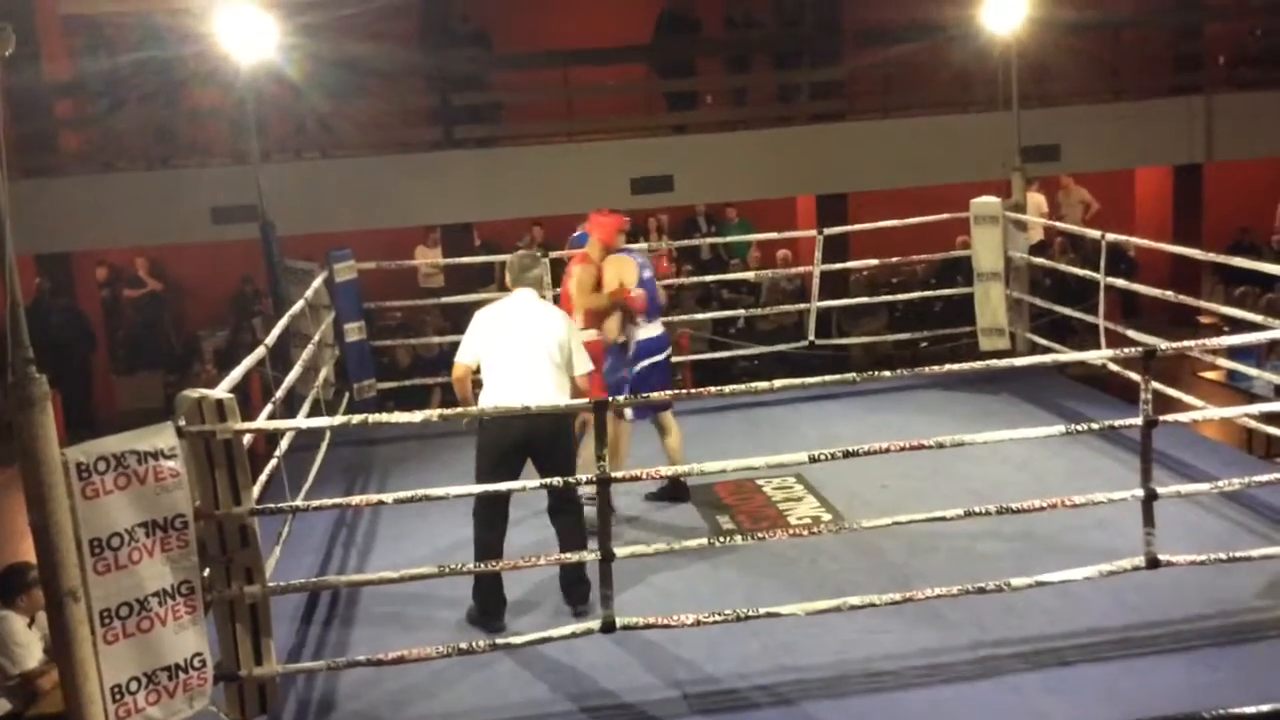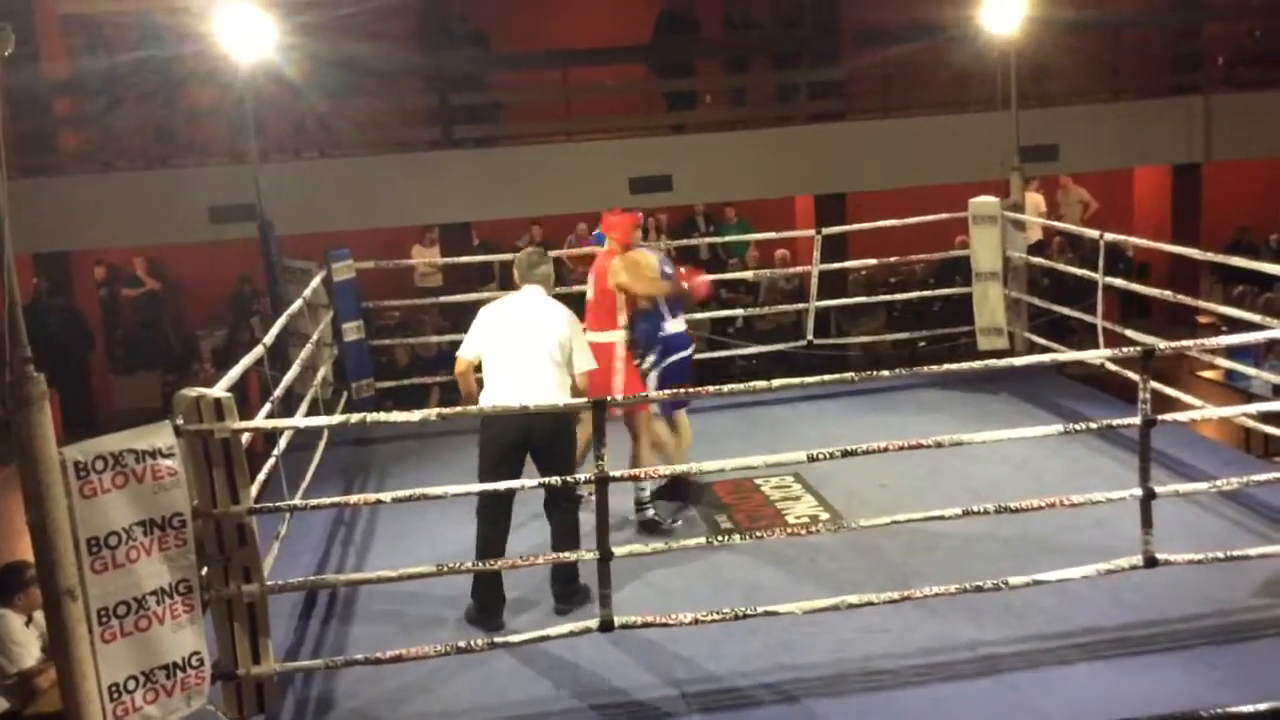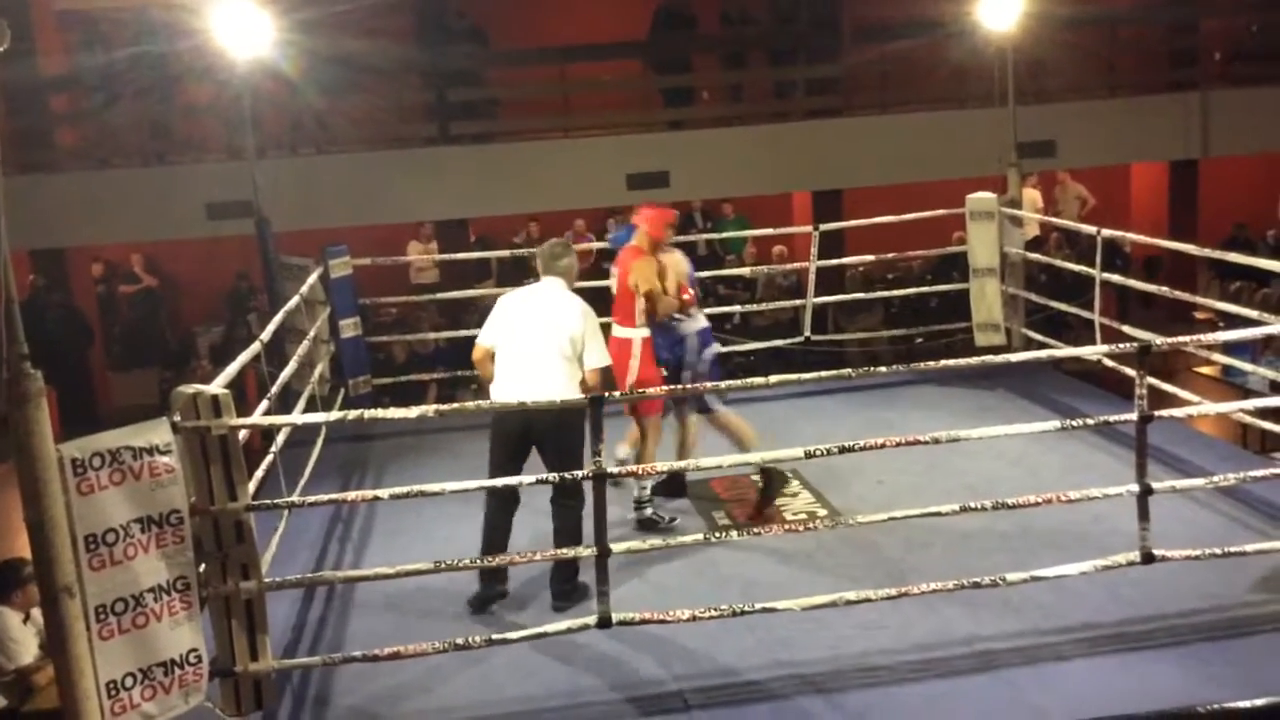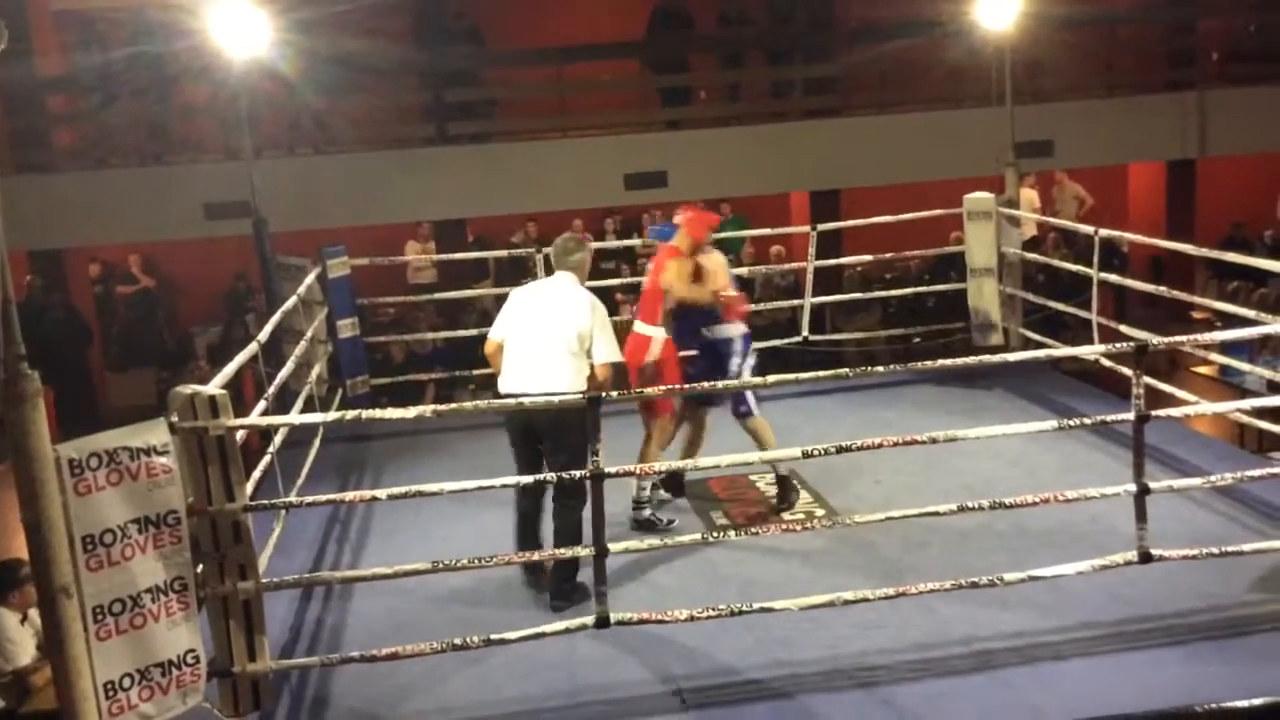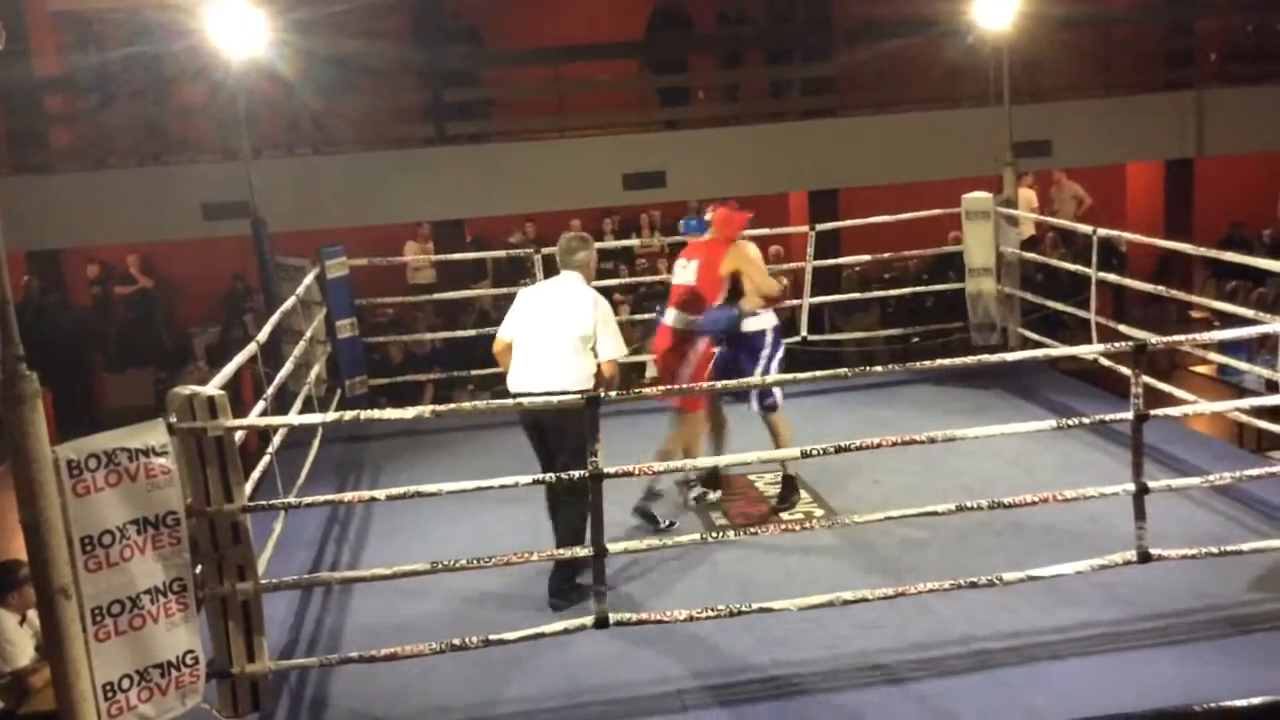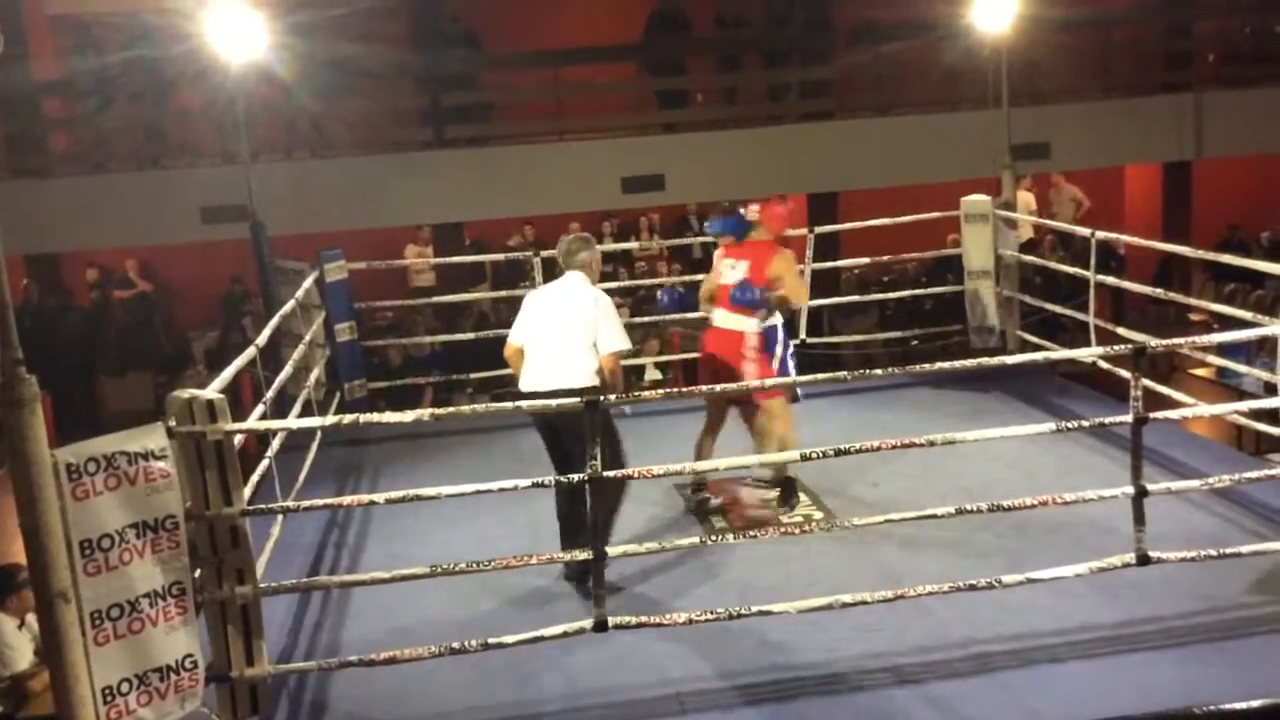
dt=0.2s
person 1, frame 1
left shoulder: (486, 315)
right shoulder: (558, 317)
left elbow: (459, 375)
right elbow: (583, 383)
left wrist: (471, 408)
left hip: (500, 419)
right hip: (552, 417)
left knee: (490, 513)
right knee: (565, 506)
left ankle: (489, 609)
right ankle: (577, 595)
person 1, frame 2
left shoulder: (492, 310)
right shoulder: (563, 315)
left elbow: (462, 369)
right elbow: (582, 382)
left wrist: (477, 401)
left hip: (500, 415)
right hip: (552, 414)
left knee: (493, 511)
right knee: (562, 502)
left ankle: (487, 607)
right ankle: (566, 591)
person 1, frame 3
left shoulder: (509, 300)
right shoulder: (579, 308)
left elbow: (479, 356)
right elbow: (593, 379)
right wrist: (581, 397)
left hip: (508, 407)
right hip: (558, 407)
left knee: (501, 495)
right knee: (566, 497)
left ankle: (492, 581)
right ankle: (563, 588)
person 1, frame 4
left shoulder: (521, 294)
right shoulder: (589, 302)
left elbow: (491, 349)
right elbow: (603, 373)
right wrist: (592, 392)
left hip: (516, 399)
right hip: (563, 401)
left knee: (529, 481)
right knee: (568, 493)
left ankle: (532, 563)
right ankle: (562, 587)
person 1, frame 5
left shoulder: (528, 294)
right shoulder: (593, 300)
left elbow: (499, 349)
right elbow: (609, 369)
right wrist: (606, 392)
left hip: (525, 397)
right hip: (568, 398)
left knee: (556, 477)
right knee: (575, 489)
left ankle: (570, 561)
right ankle: (563, 583)
person 1, frame 6
left shoulder: (536, 297)
right shoulder: (596, 299)
left elbow: (511, 353)
right elbow: (609, 363)
right wrist: (617, 393)
left hip: (537, 395)
right hip: (578, 395)
left knee: (569, 477)
right knee: (609, 476)
left ankle: (575, 558)
right ankle: (584, 566)
person 2, frame 1
left shoulder: (596, 264)
right shoulder: (582, 266)
right elbow: (582, 305)
right wrist: (616, 297)
left hip: (591, 348)
right hip: (581, 351)
left knee: (581, 421)
right ankle: (585, 492)
person 2, frame 2
left shoulder: (602, 262)
right shoulder: (620, 263)
right elbow: (651, 290)
left hip: (596, 347)
right hip: (612, 350)
left knee: (590, 425)
right knee: (642, 428)
right ankle: (644, 510)
person 2, frame 3
left shoulder: (627, 255)
right shoulder: (643, 262)
right elbow: (661, 307)
right wrist: (683, 300)
left hip: (630, 344)
right hip: (632, 348)
left knee: (648, 423)
right knee: (650, 430)
right ankle: (641, 508)
person 2, frame 4
left shoulder: (666, 254)
right shoulder: (678, 262)
right elbow: (684, 292)
right wrist: (722, 298)
left hip: (651, 342)
right hip: (652, 347)
left knee: (665, 421)
right knee: (659, 428)
right ankle: (640, 511)
person 2, frame 5
left shoulder: (690, 250)
right shoulder: (731, 252)
right elbow: (768, 289)
right wrist: (778, 291)
left hip: (671, 335)
right hip: (691, 342)
left knee: (708, 412)
right knee: (688, 423)
left ankle: (695, 486)
right ankle: (649, 498)
person 2, frame 6
left shoulder: (726, 251)
right shoulder: (778, 257)
left elbow: (705, 296)
right elbow: (800, 300)
left hip: (714, 339)
right hip: (742, 344)
left knee: (715, 419)
right knee: (779, 415)
left ankle: (698, 491)
right ankle: (780, 483)
person 3, frame 1
left shoulder: (614, 263)
right shoulder: (640, 258)
left wrist: (612, 341)
left hip: (639, 345)
right hip: (658, 339)
left knee: (617, 418)
right knee: (662, 413)
right ankle: (676, 483)
person 3, frame 2
right shoulder: (658, 258)
left elbow: (643, 300)
left hip: (664, 340)
right hip: (678, 336)
left knee: (651, 414)
right knee: (672, 411)
left ankle: (683, 482)
right ankle: (678, 481)
person 3, frame 3
left shoulder: (668, 259)
right shoulder: (670, 258)
left hip: (691, 338)
right hip: (679, 337)
left knee: (712, 411)
right knee: (682, 410)
left ankle: (769, 472)
right ankle: (677, 479)
person 3, frame 4
left shoulder: (711, 260)
right shoulder: (696, 261)
right elbow: (691, 301)
left hip: (733, 343)
right hip: (710, 341)
left knee: (748, 416)
right knee: (692, 408)
left ankle: (784, 481)
right ankle: (677, 477)
person 3, frame 5
left shoulder: (747, 252)
left elbow: (756, 299)
left hip: (761, 335)
right hip: (735, 335)
left knee: (769, 410)
left ankle: (789, 480)
right ankle: (715, 467)
person 3, frame 6
left shoulder: (765, 254)
right shoulder: (722, 255)
left elbow: (783, 293)
right elbow: (712, 296)
right wrist: (685, 299)
left hip: (768, 331)
right hip: (739, 332)
left knee: (770, 406)
right knee: (749, 405)
left ankle: (788, 479)
right ankle: (776, 470)
